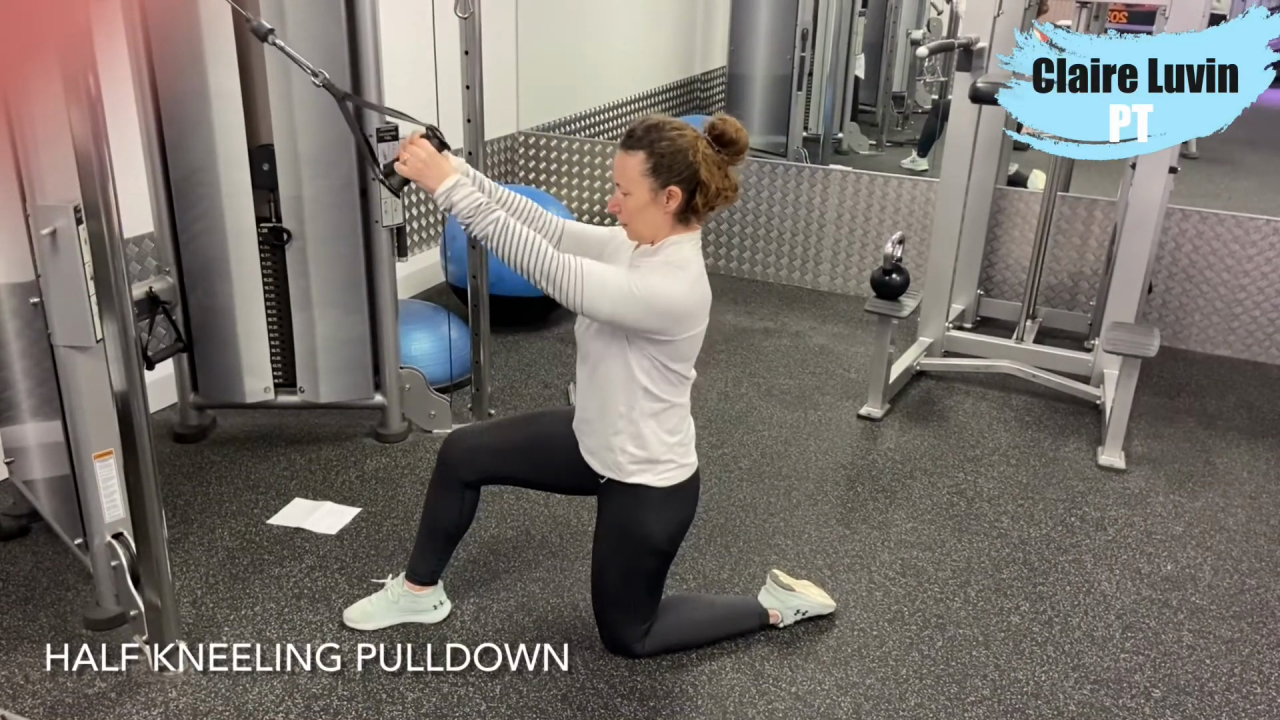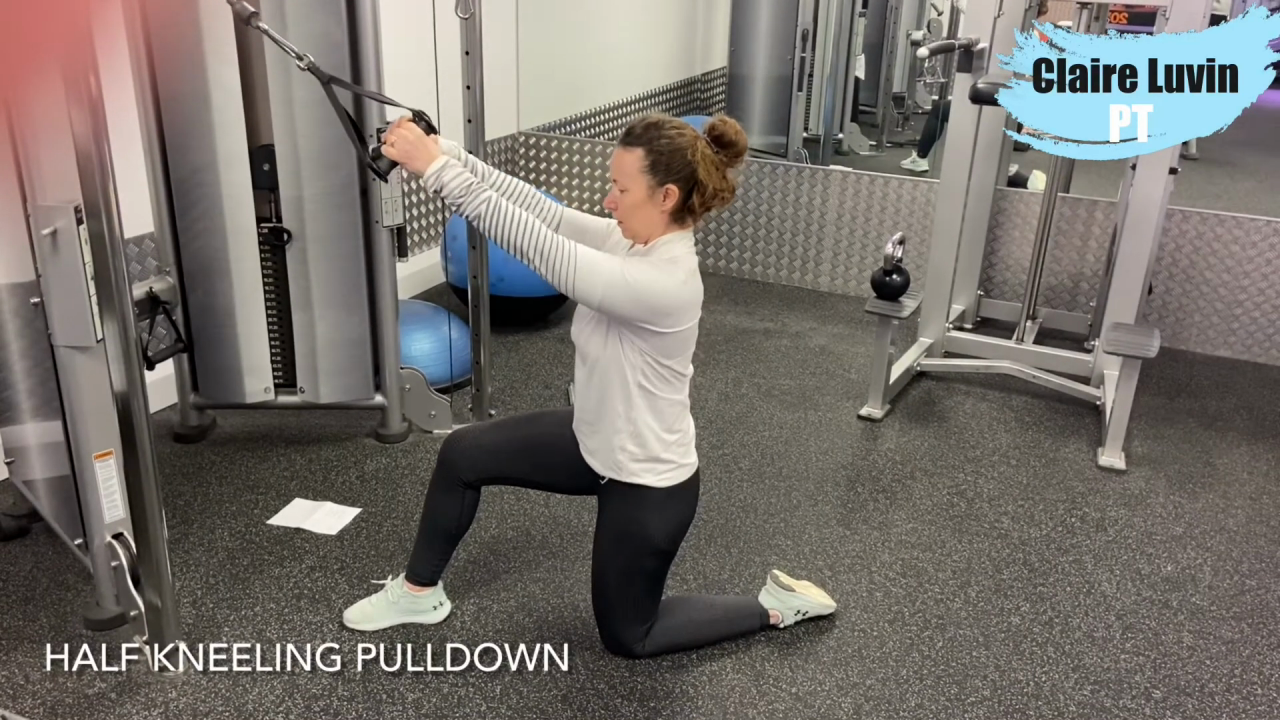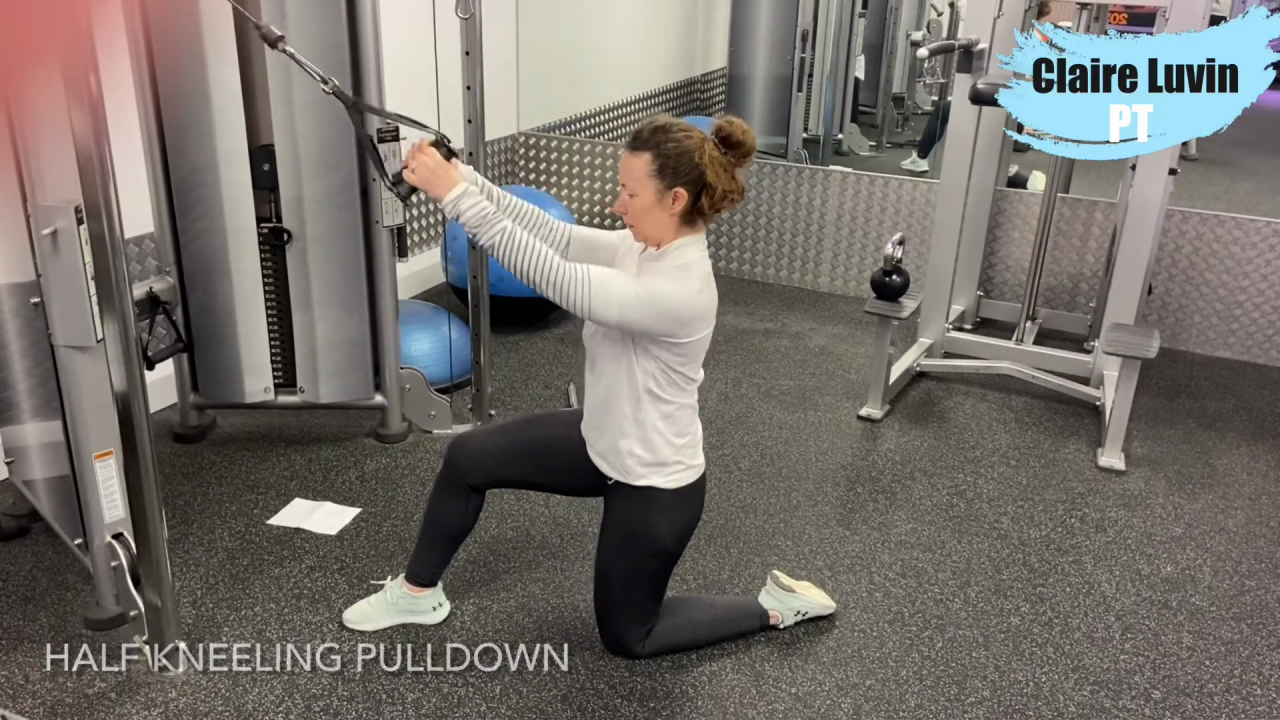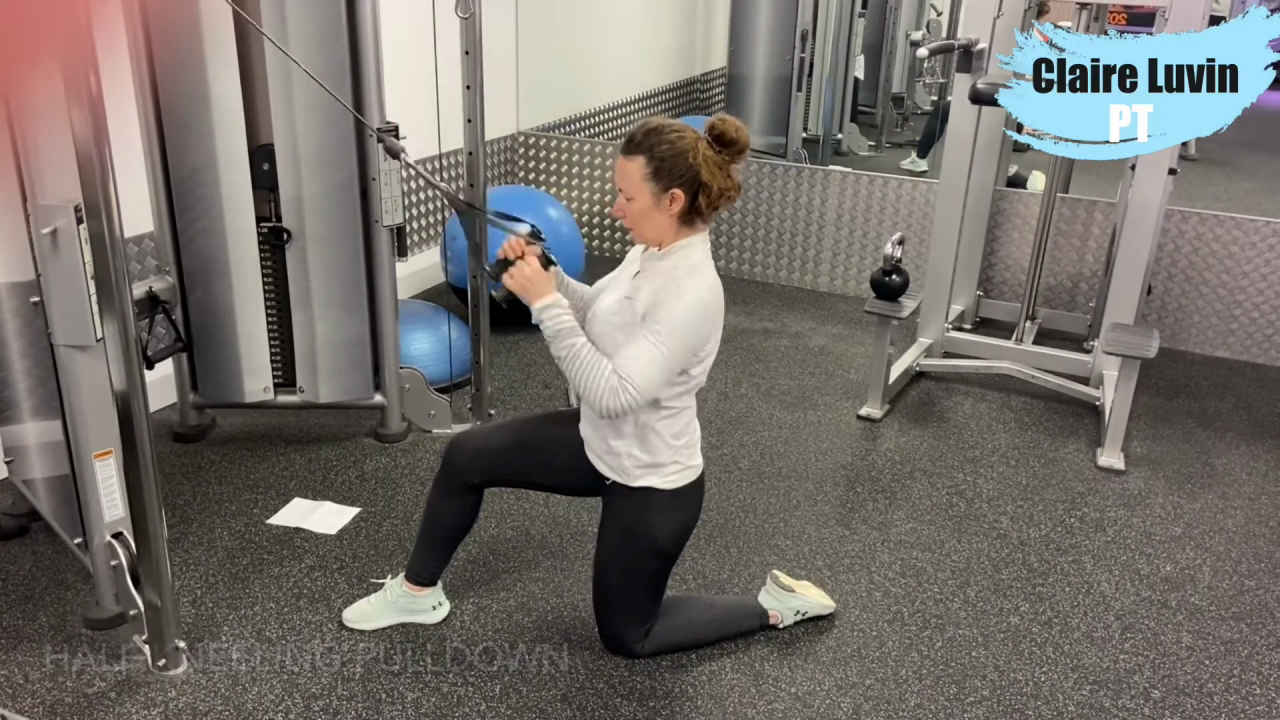
dt=0.4s
person 1, frame 1
left shoulder: (673, 287)
right shoulder: (644, 243)
left elbow: (549, 268)
right elbow: (549, 229)
left wrist: (450, 188)
right wrist: (455, 169)
left hip: (648, 482)
right hip: (596, 440)
left knee: (626, 634)
right knee: (462, 454)
left ankle: (777, 605)
right ankle: (419, 591)
person 1, frame 2
left shoulder: (664, 281)
right shoulder: (640, 239)
left elbow: (538, 245)
right elbow: (543, 211)
left wrist: (438, 169)
right wrist: (444, 152)
left hip: (649, 482)
right hip: (597, 440)
left knee: (626, 635)
right knee: (463, 454)
left ankle: (776, 606)
right ankle: (419, 592)
person 1, frame 3
left shoulder: (680, 289)
right shoulder: (650, 244)
left elbow: (556, 278)
right elbow: (555, 235)
left wrist: (457, 197)
right wrist: (461, 176)
left hip: (655, 485)
right hip: (604, 441)
left knee: (626, 635)
right knee: (468, 457)
left ankle: (777, 607)
right ankle: (418, 592)
person 1, frame 4
left shoulder: (691, 293)
right shoulder: (656, 251)
left elbow: (611, 394)
right elbow: (592, 312)
left wrist: (543, 302)
right wrist: (543, 274)
left hip: (652, 484)
right hip: (601, 443)
left knee: (626, 636)
right knee: (466, 456)
left ankle: (776, 607)
right ankle: (418, 592)
